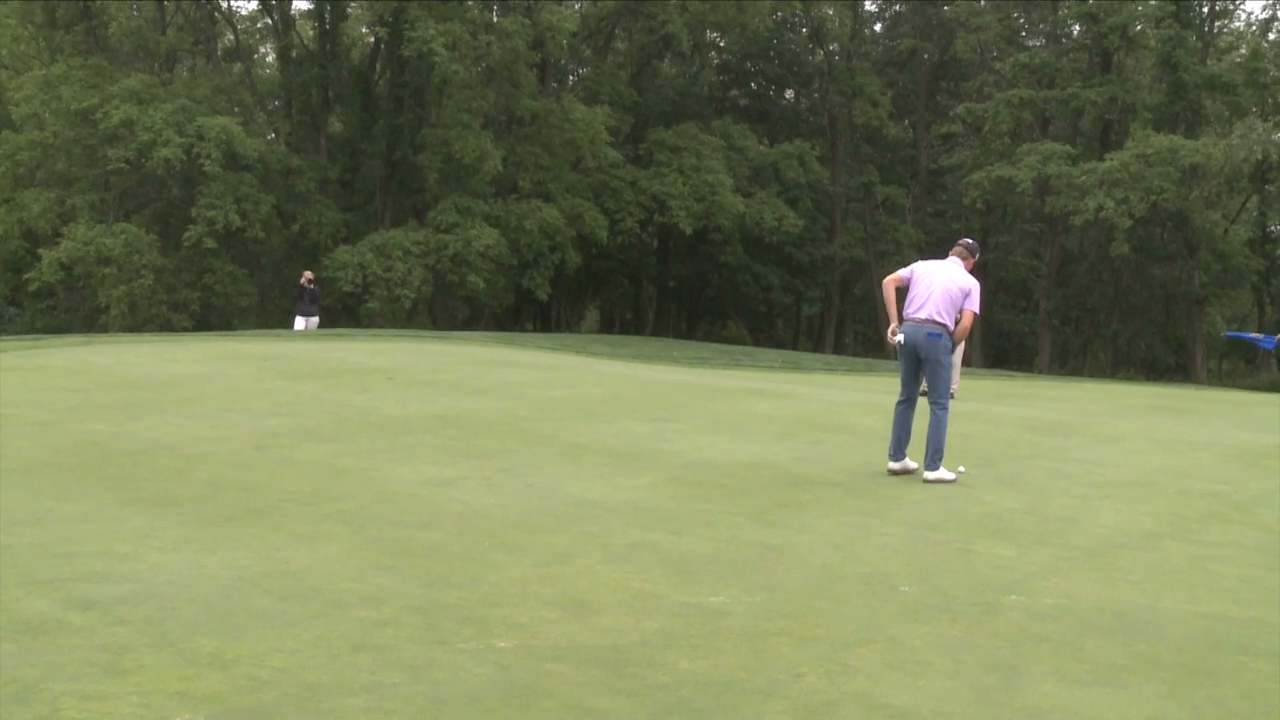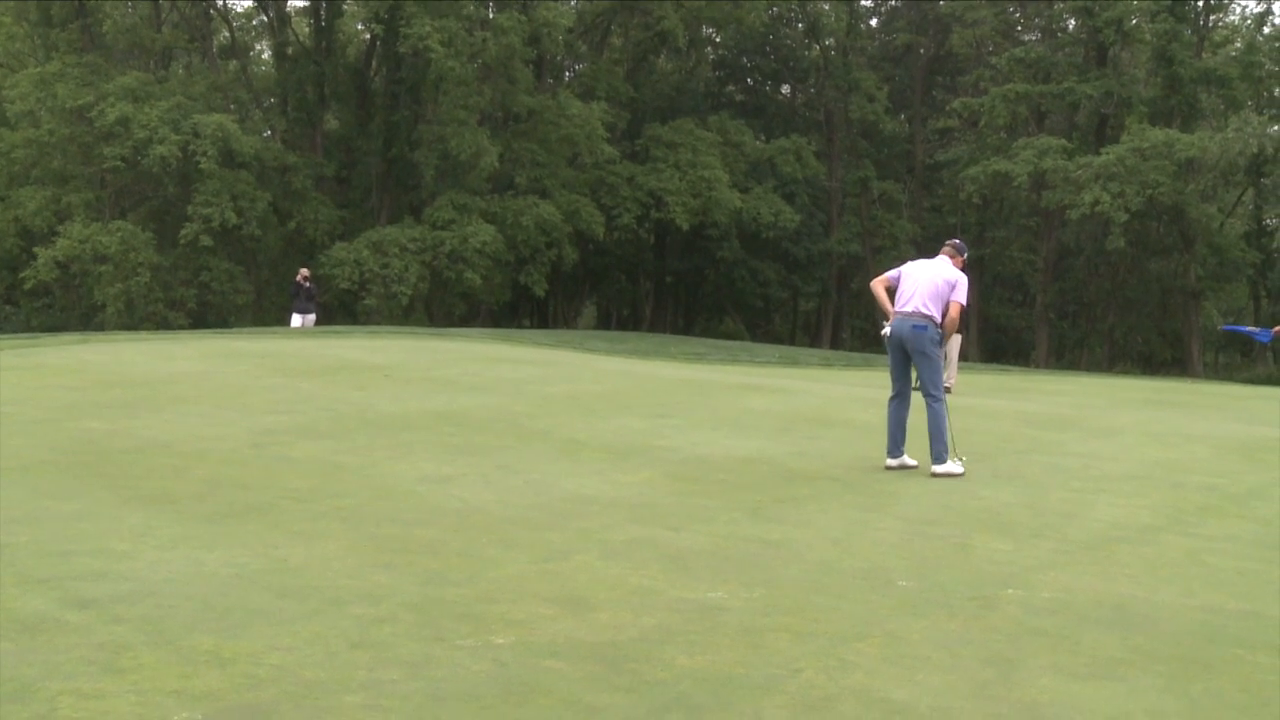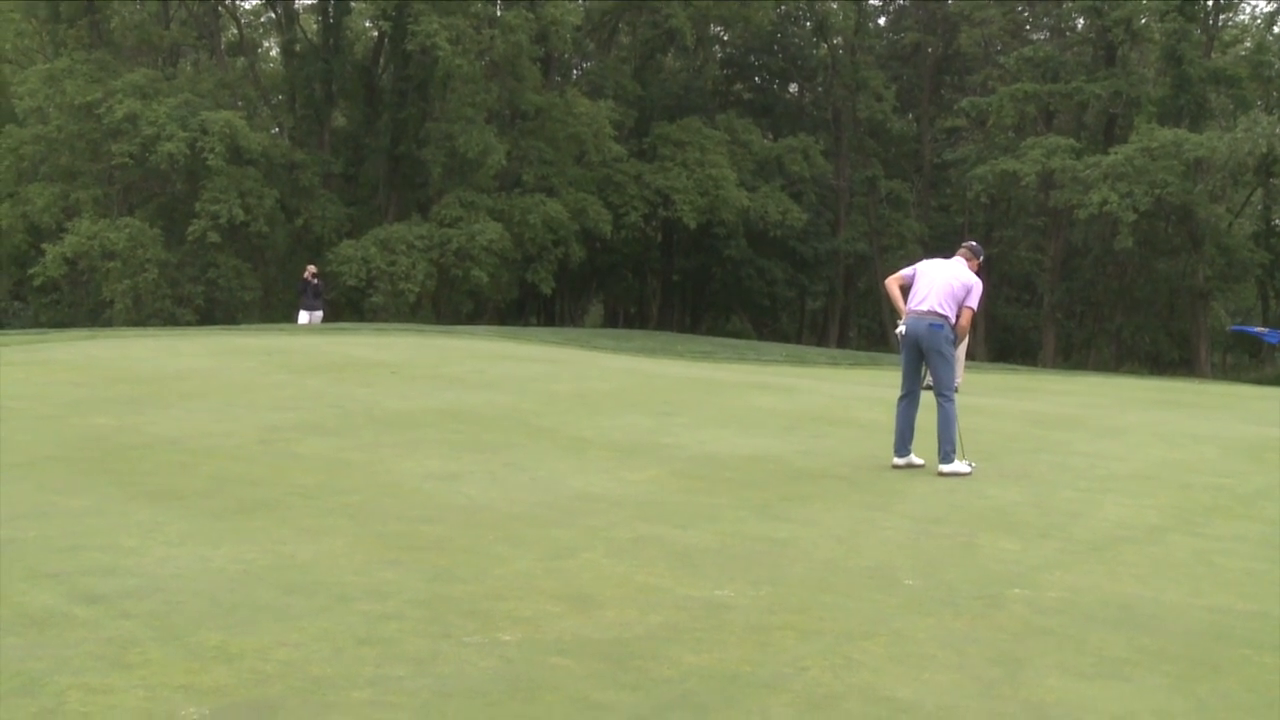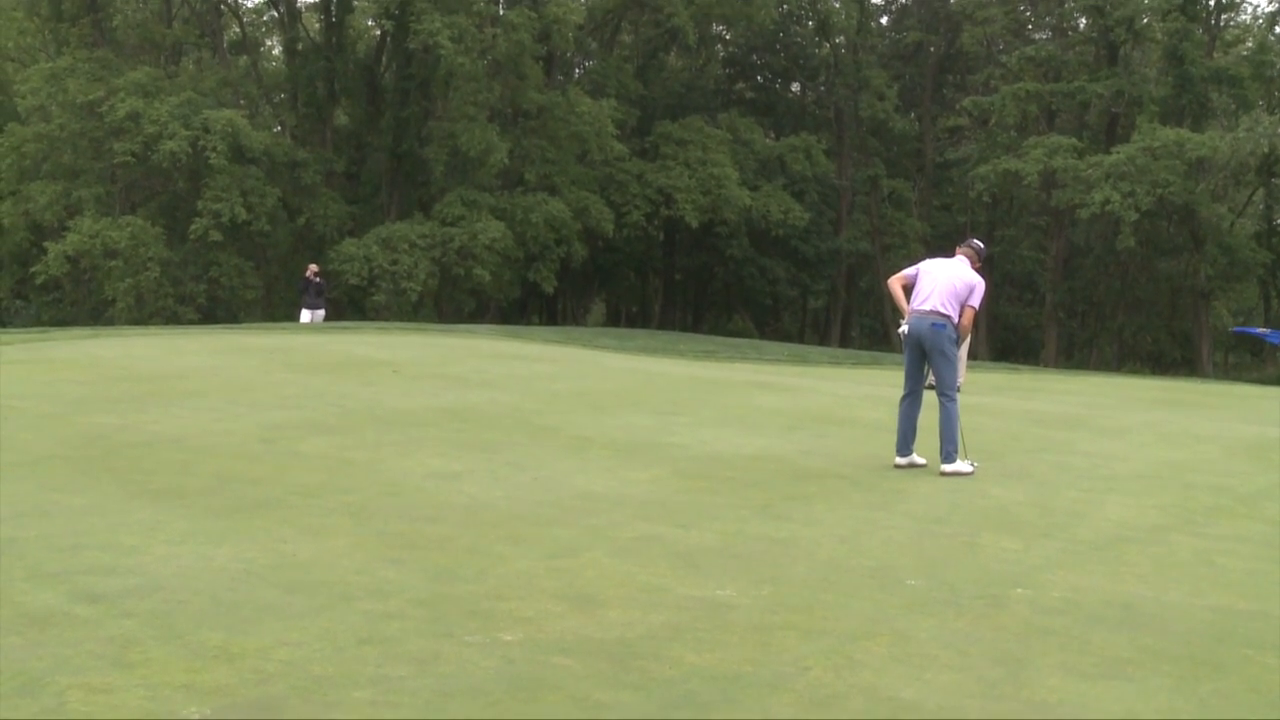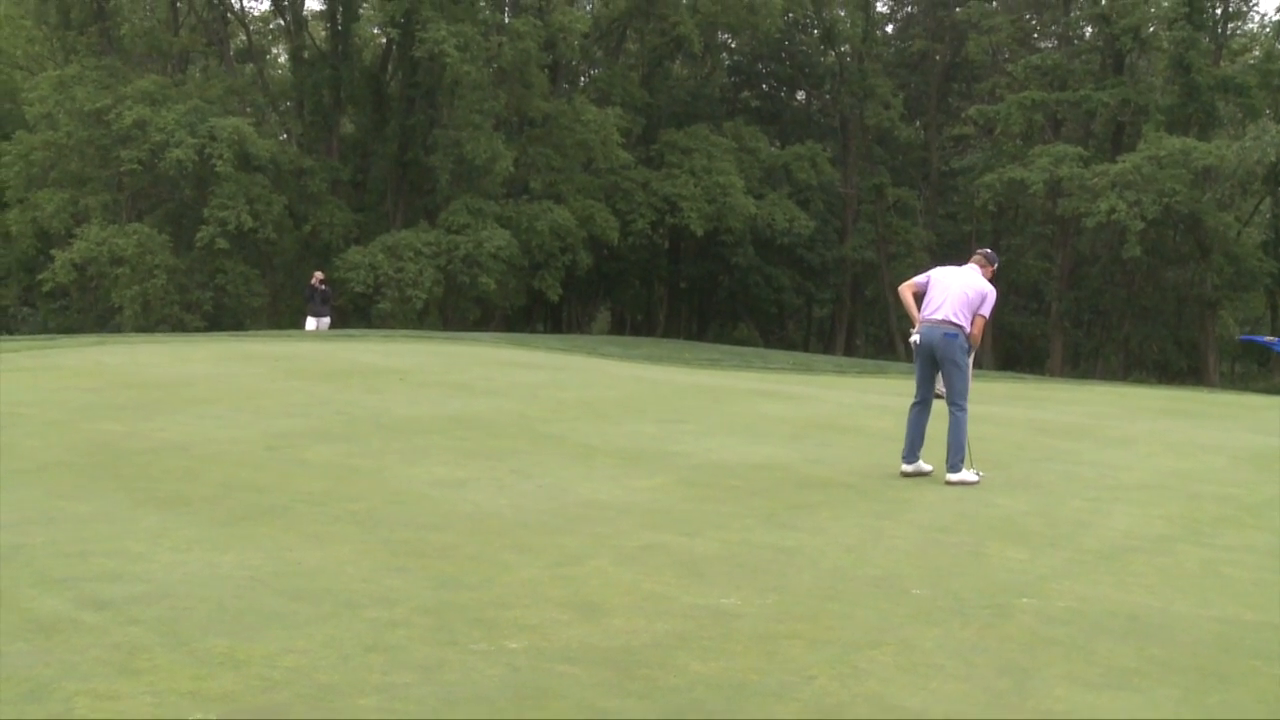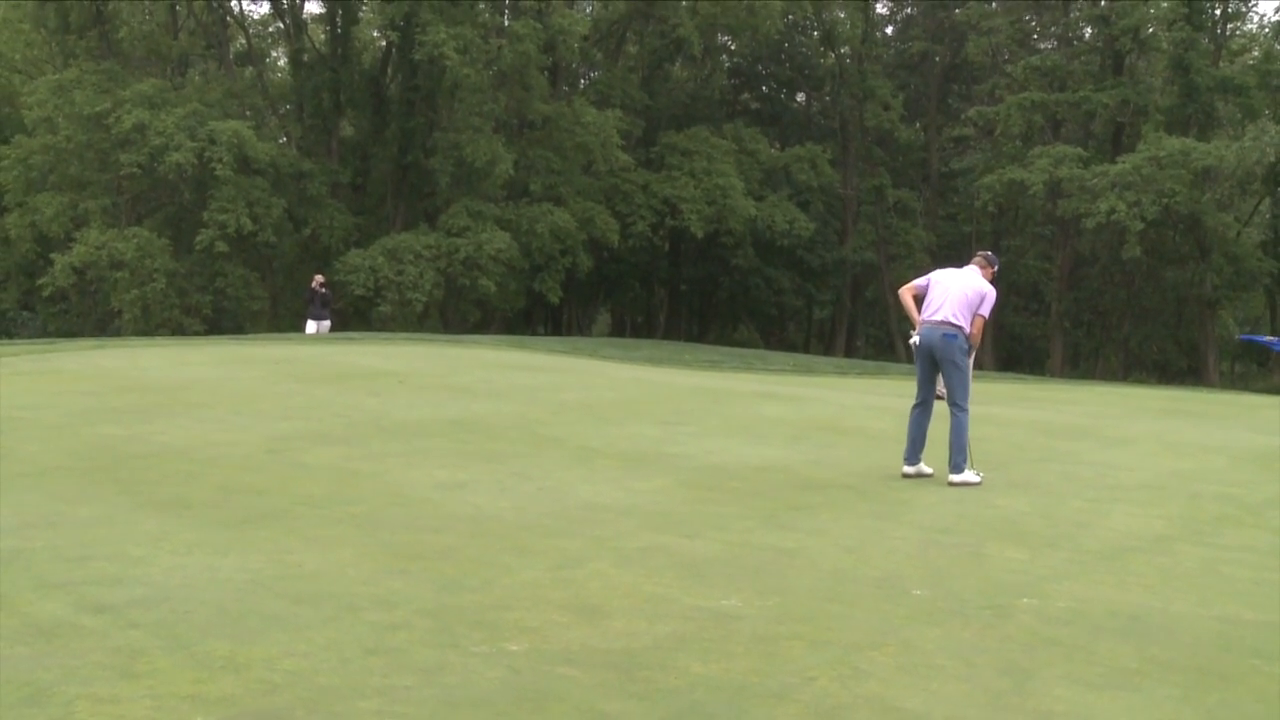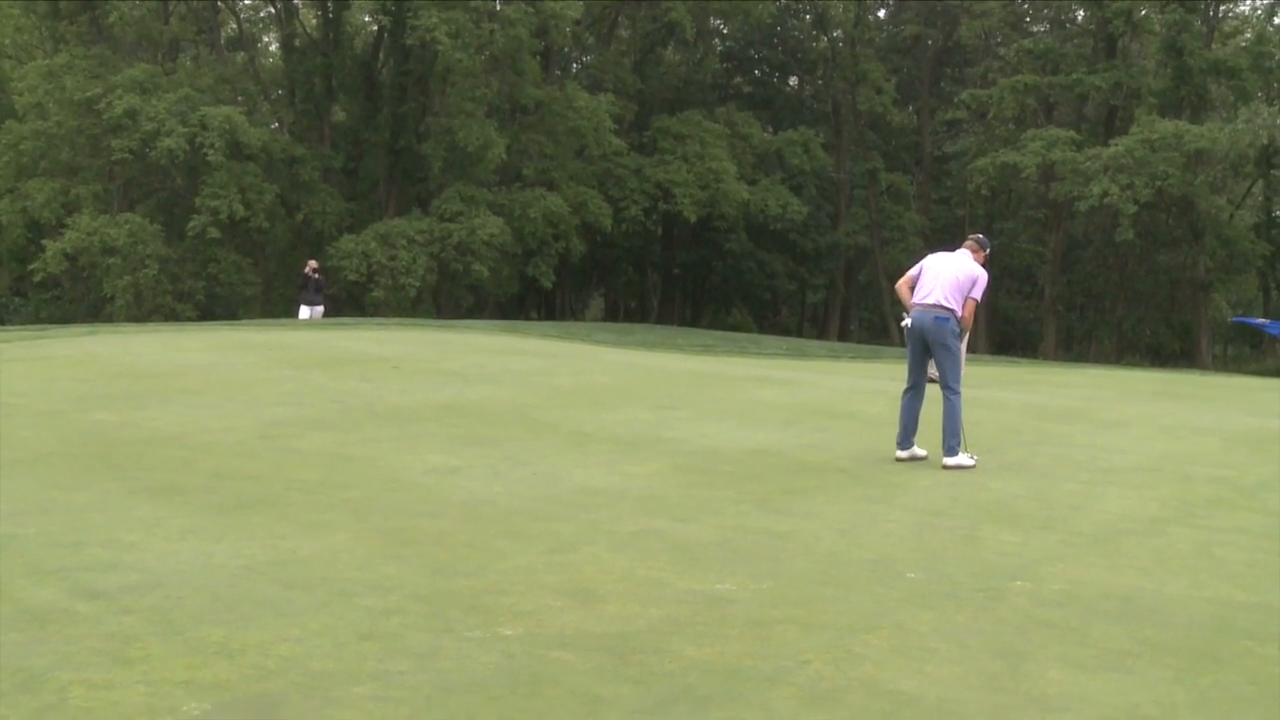
dt=0.7s
person 1, frame 1
left shoulder: (923, 266)
right shoulder: (970, 282)
left elbow: (888, 282)
right elbow: (965, 325)
left wrist: (894, 321)
right wrist: (950, 348)
left hip: (908, 332)
right hip: (935, 337)
left knee: (907, 397)
right knee: (939, 404)
left ankle: (897, 458)
right ankle: (933, 467)
person 1, frame 2
left shoulder: (912, 265)
right shoulder: (958, 276)
left elbow: (876, 284)
right elbow: (952, 316)
left wrist: (892, 315)
right wrist: (943, 342)
left hip: (897, 327)
right hip: (923, 330)
left knee: (899, 393)
right knee: (934, 397)
left ankle: (895, 455)
right ankle: (940, 461)
person 1, frame 3
left shoulder: (927, 263)
right shoulder: (973, 280)
left elbow: (891, 282)
right elbow: (964, 323)
left wrist: (904, 314)
right wrist: (953, 347)
left hip: (911, 325)
right hip: (937, 329)
left knee: (909, 392)
right knee: (945, 397)
left ankle: (902, 454)
right ankle: (947, 460)
person 1, frame 4
left shoulder: (930, 263)
right shoulder: (976, 279)
left elbow: (894, 282)
right elbow: (965, 323)
left wrist: (907, 314)
right wrist: (956, 346)
left hip: (914, 325)
right hip: (940, 328)
left knee: (911, 392)
right knee: (947, 396)
left ankle: (904, 453)
right ankle: (949, 460)
person 1, frame 5
left shoulder: (941, 271)
right shoulder: (987, 288)
left elbow: (904, 289)
right elbow: (976, 331)
left wrist: (918, 322)
right wrist: (967, 355)
left hip: (925, 334)
right hip: (952, 338)
left knee: (921, 399)
right knee: (957, 406)
left ankle: (910, 460)
right ankle: (955, 469)
person 1, frame 6
left shoulder: (941, 273)
right shoulder: (987, 288)
left elbow: (904, 291)
right elbow: (975, 331)
left wrist: (919, 324)
right wrist: (968, 356)
left hip: (925, 335)
right hip: (951, 338)
left knee: (922, 400)
right knee: (958, 407)
left ankle: (912, 462)
right ankle: (957, 470)
person 1, frame 7
left shoulder: (934, 257)
right shoulder: (979, 272)
left elbow: (901, 286)
right elbow: (966, 315)
right wrist: (959, 339)
left hip: (916, 319)
right hip: (943, 322)
left knee: (914, 385)
right knee: (951, 390)
left ankle: (905, 446)
right ankle: (952, 453)
